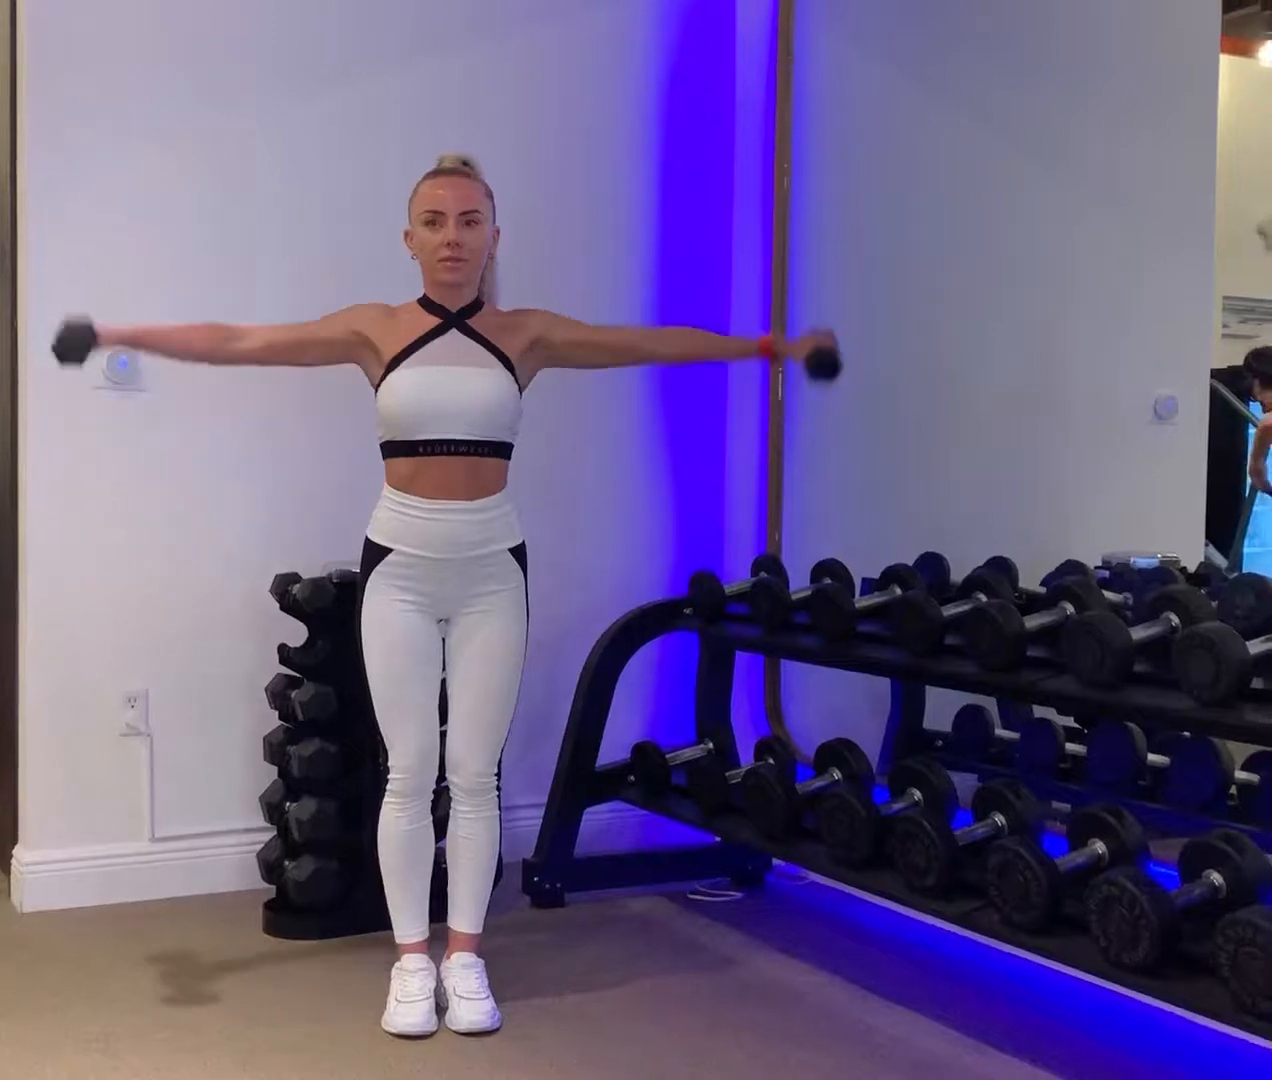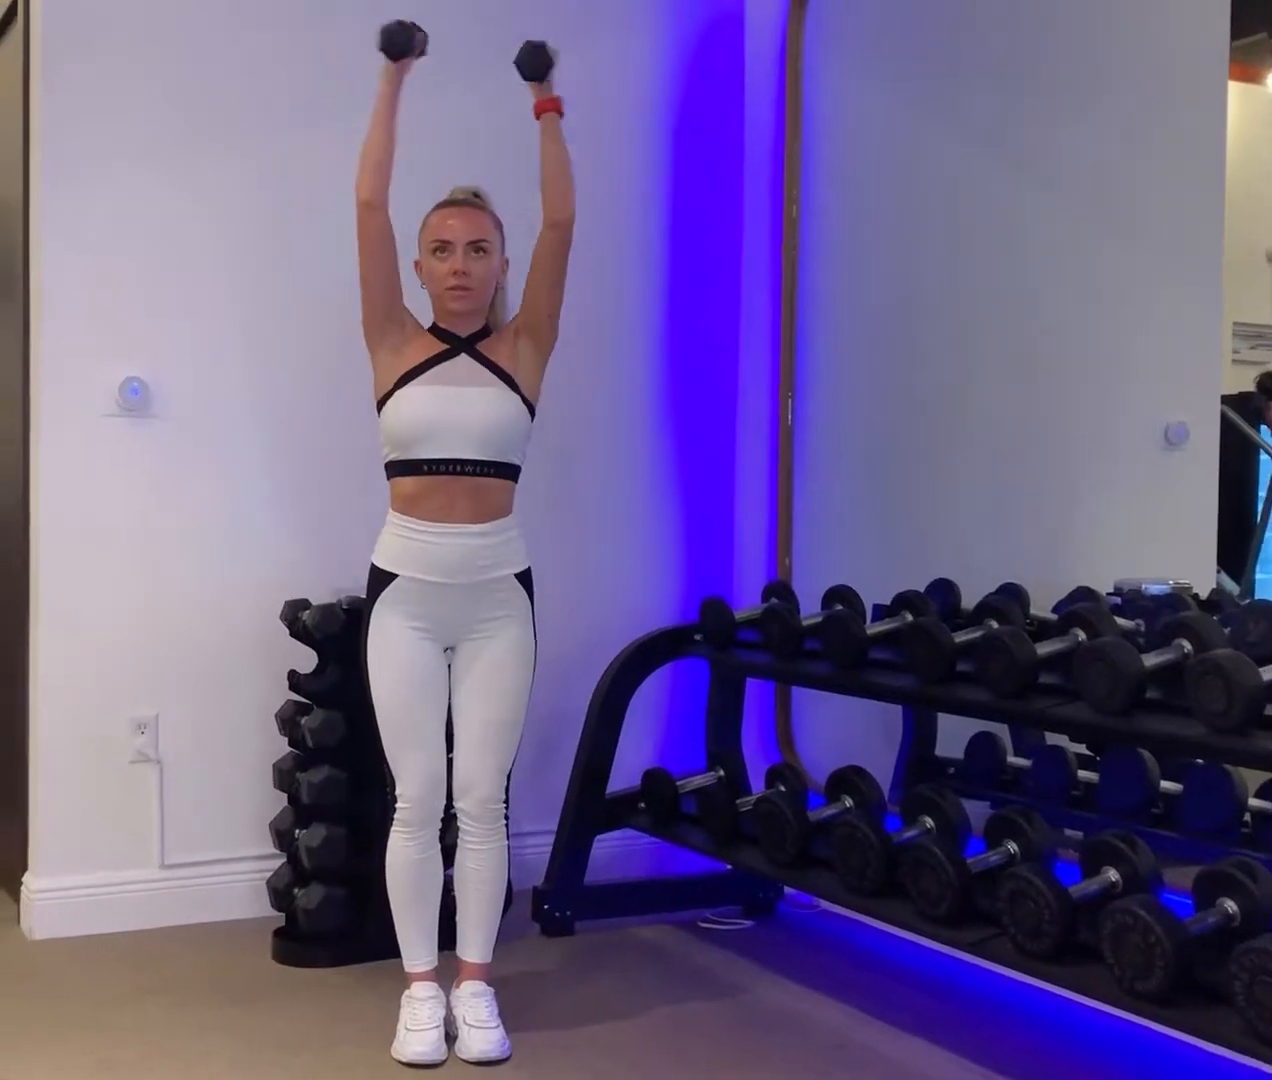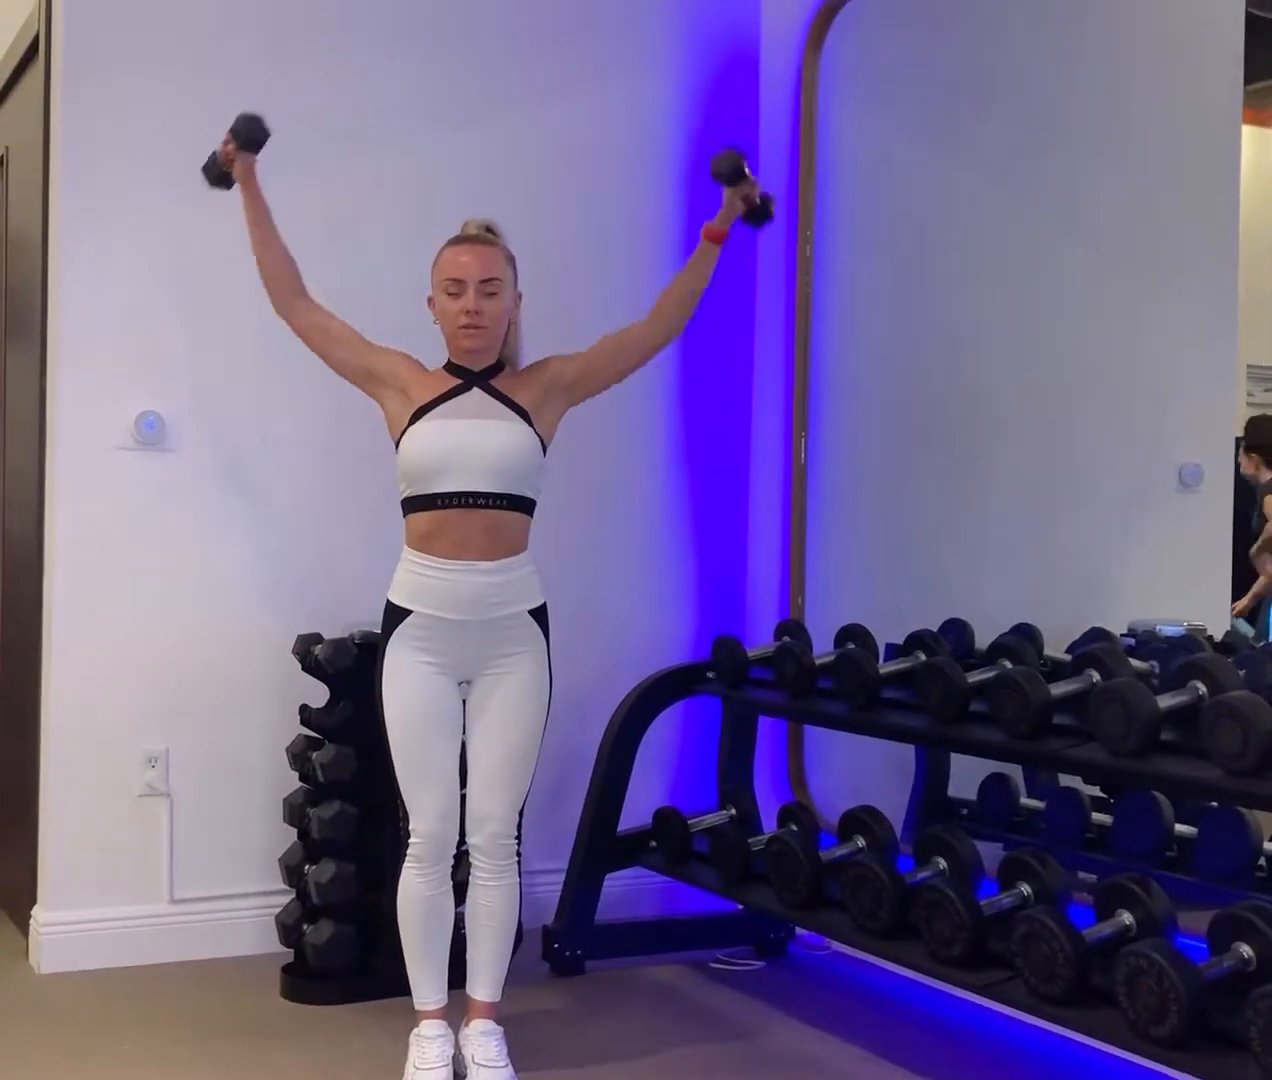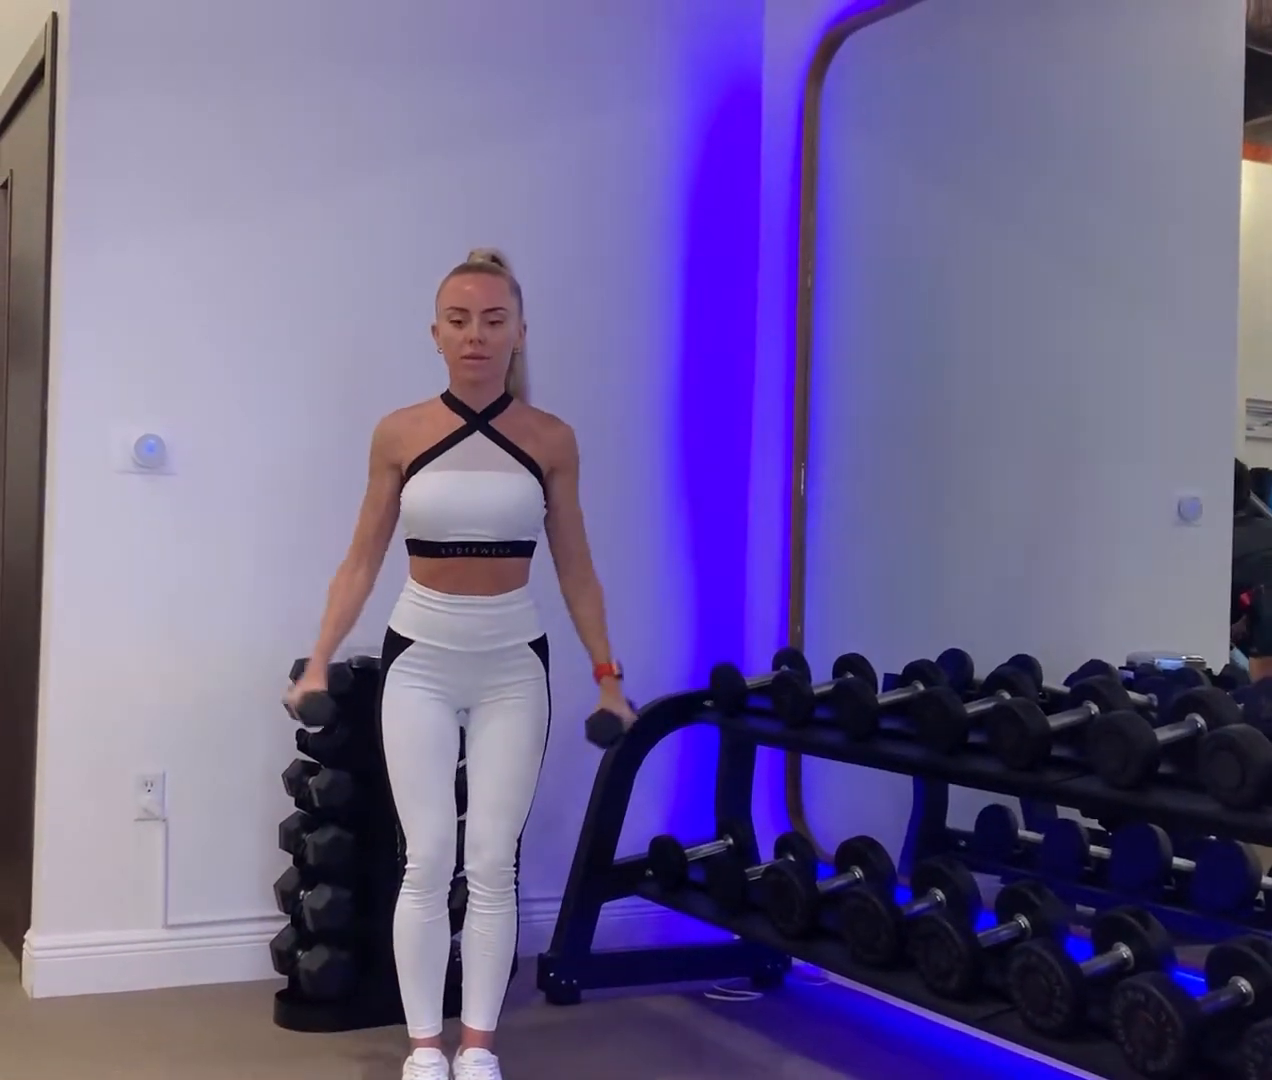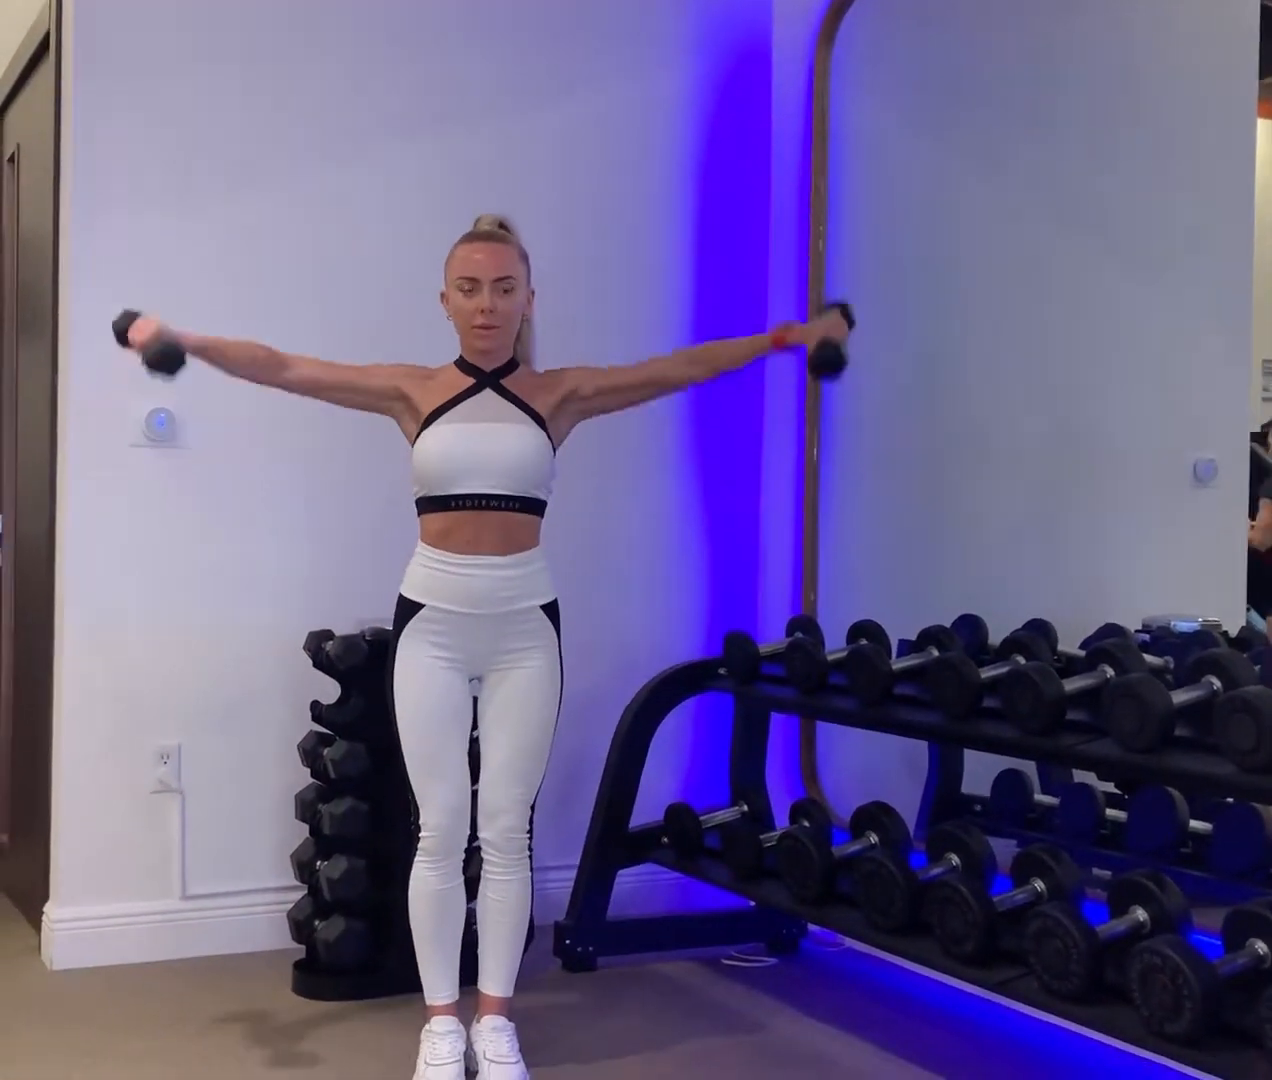
dt=1s
person 1, frame 1
left shoulder: (526, 333)
right shoulder: (375, 329)
left elbow: (652, 344)
right elbow: (241, 342)
left wrist: (767, 346)
right wrist: (118, 333)
left hip: (491, 567)
right hip: (400, 564)
left knee: (475, 772)
right knee: (410, 770)
left ankle: (465, 954)
right ankle: (411, 955)
person 1, frame 2
left shoulder: (524, 351)
right shoulder: (393, 346)
left elbow: (560, 221)
right elbow: (369, 209)
left wrist: (544, 104)
right wrist: (391, 82)
left hip: (496, 593)
right hip: (405, 589)
left knee: (482, 800)
right knee: (417, 800)
left ankle: (475, 984)
right ankle: (420, 984)
person 1, frame 3
left shoulder: (544, 389)
right shoulder: (400, 383)
left elbow: (661, 327)
right elbow: (293, 304)
left wrist: (717, 232)
right wrist: (248, 184)
left hip: (511, 634)
right hip: (420, 629)
left knee: (496, 836)
right knee: (429, 836)
person 1, frame 4
left shoulder: (552, 439)
right shoulder: (398, 433)
left elbow: (574, 564)
right elbow: (364, 557)
left wrist: (606, 671)
right wrist: (320, 660)
left hip: (514, 666)
right hip: (419, 661)
left knee: (493, 865)
right knee: (427, 862)
person 1, frame 5
left shoulder: (559, 392)
right shoulder: (411, 389)
left elbow: (678, 369)
right elbow: (283, 368)
left wrist: (784, 337)
right wrist: (174, 341)
left hip: (524, 628)
right hip: (431, 623)
left knee: (506, 832)
right knee: (441, 831)
